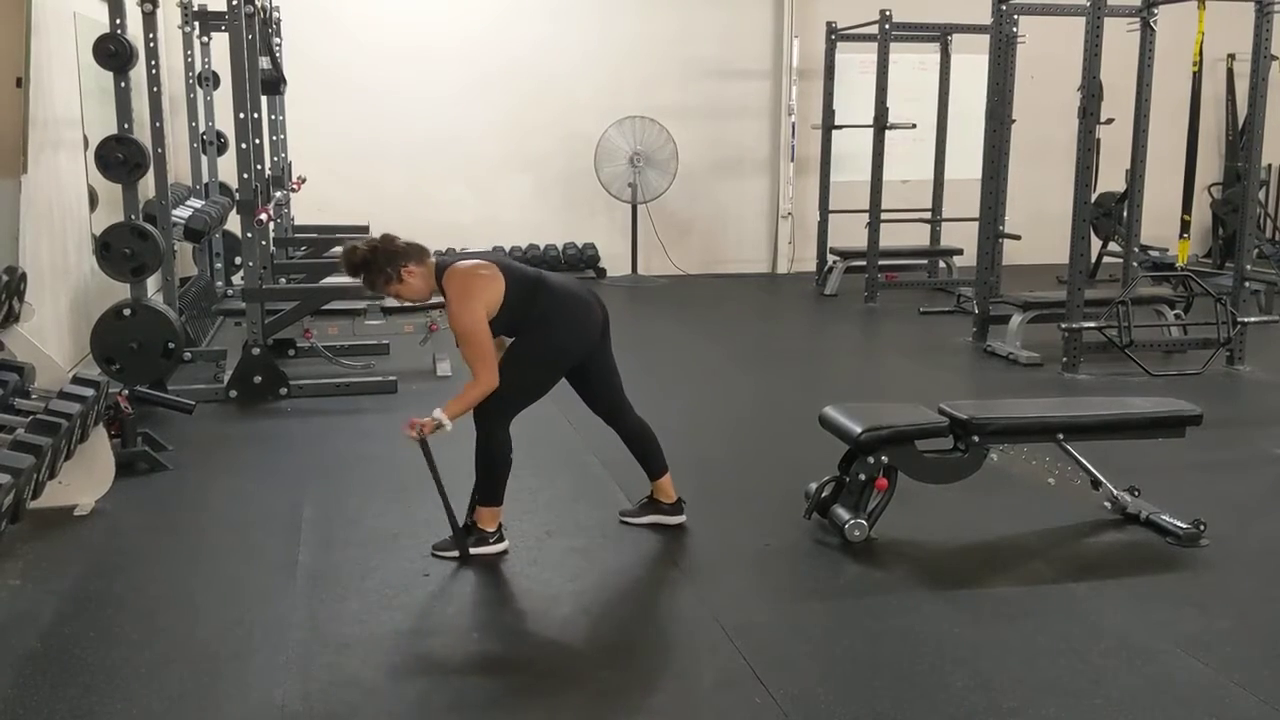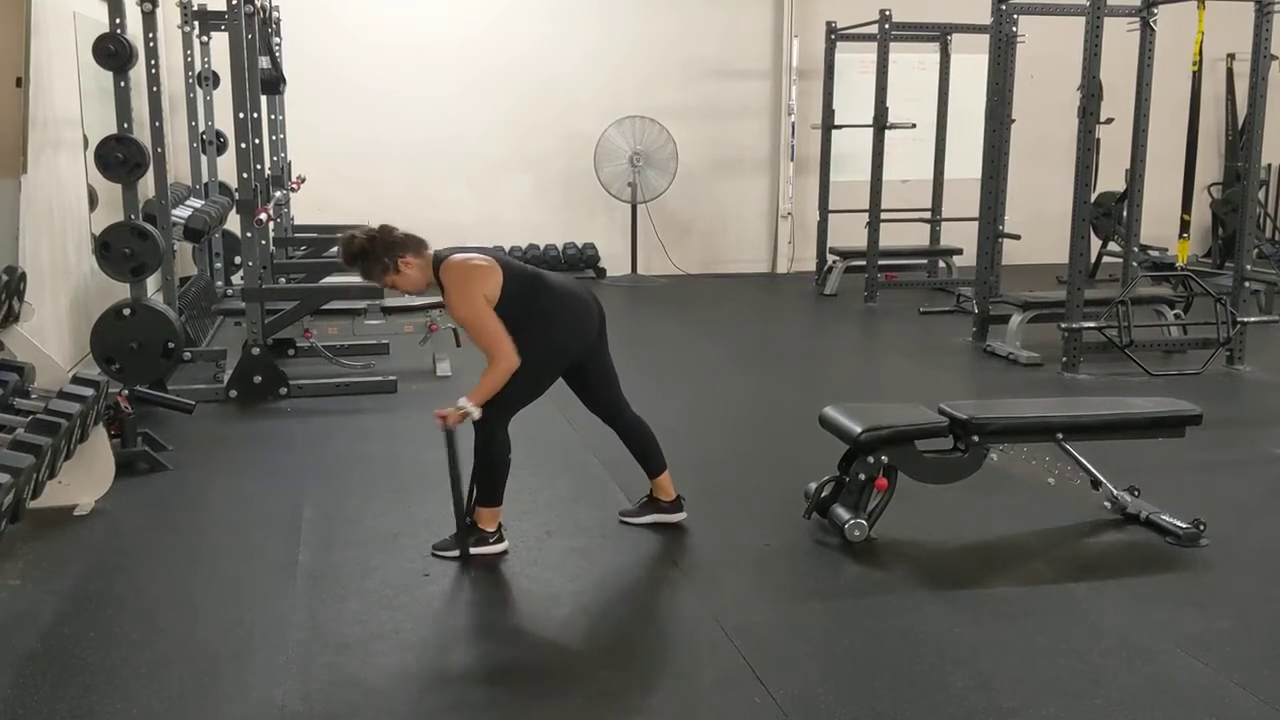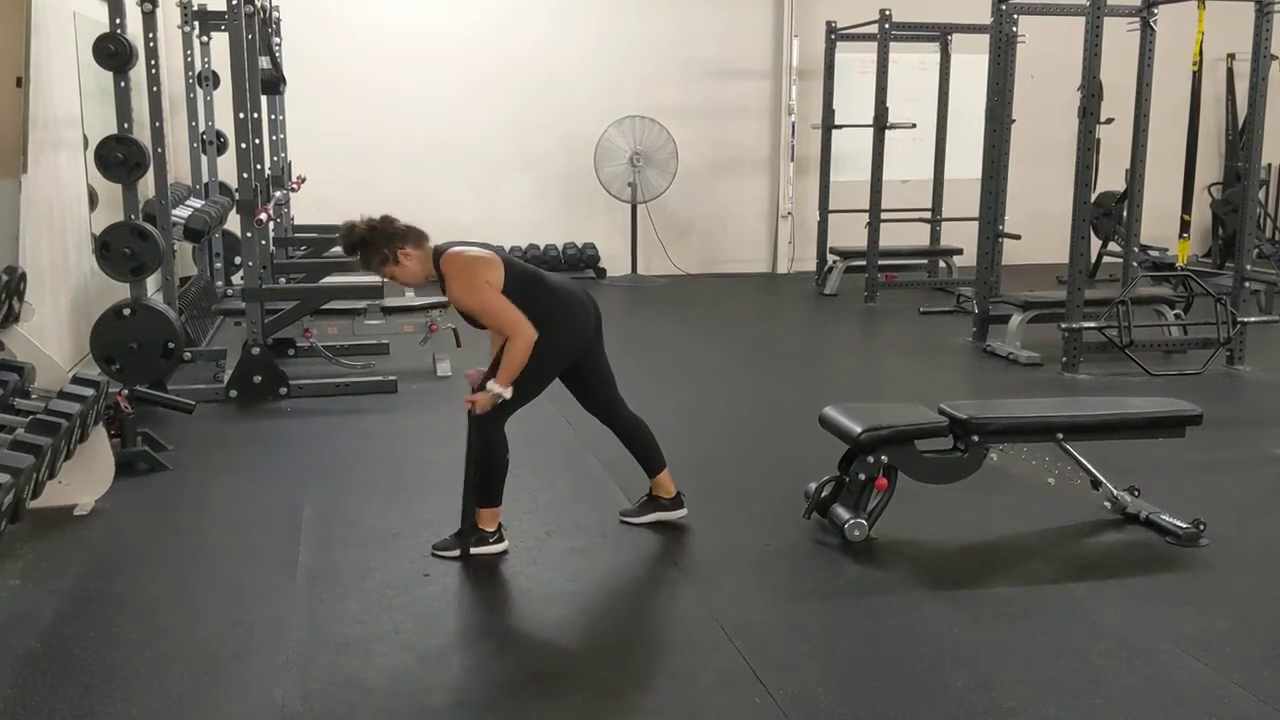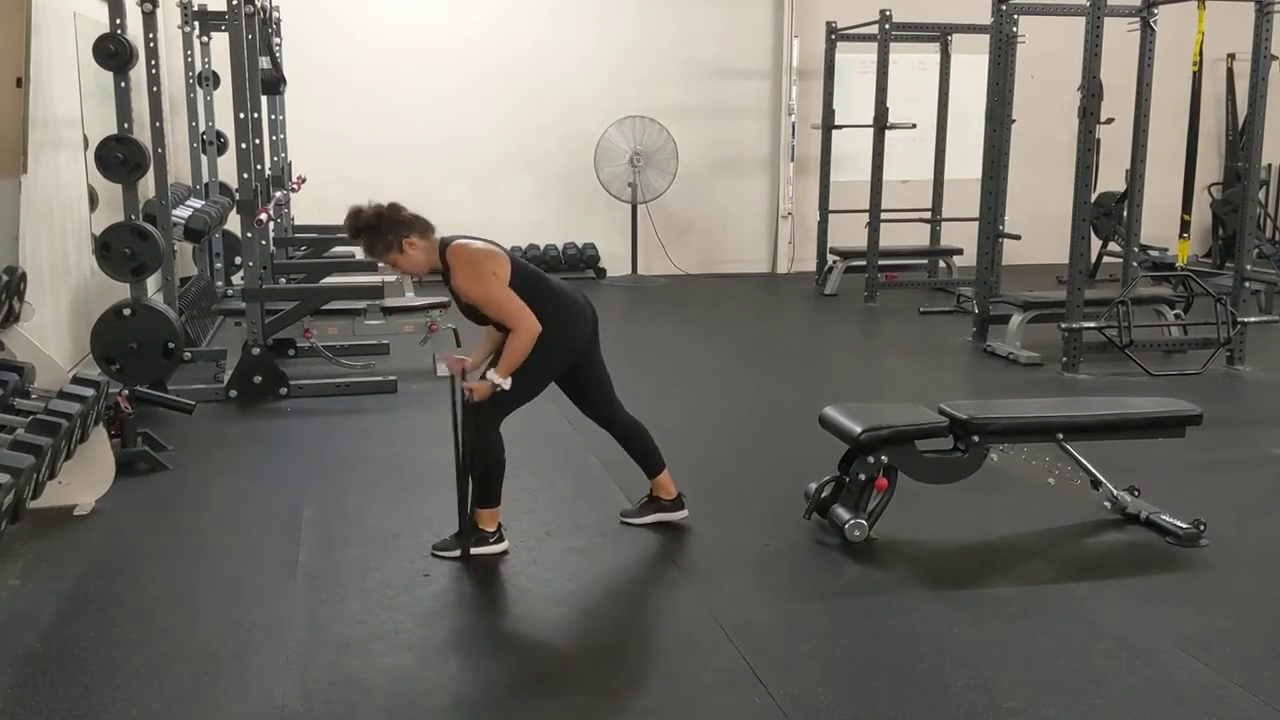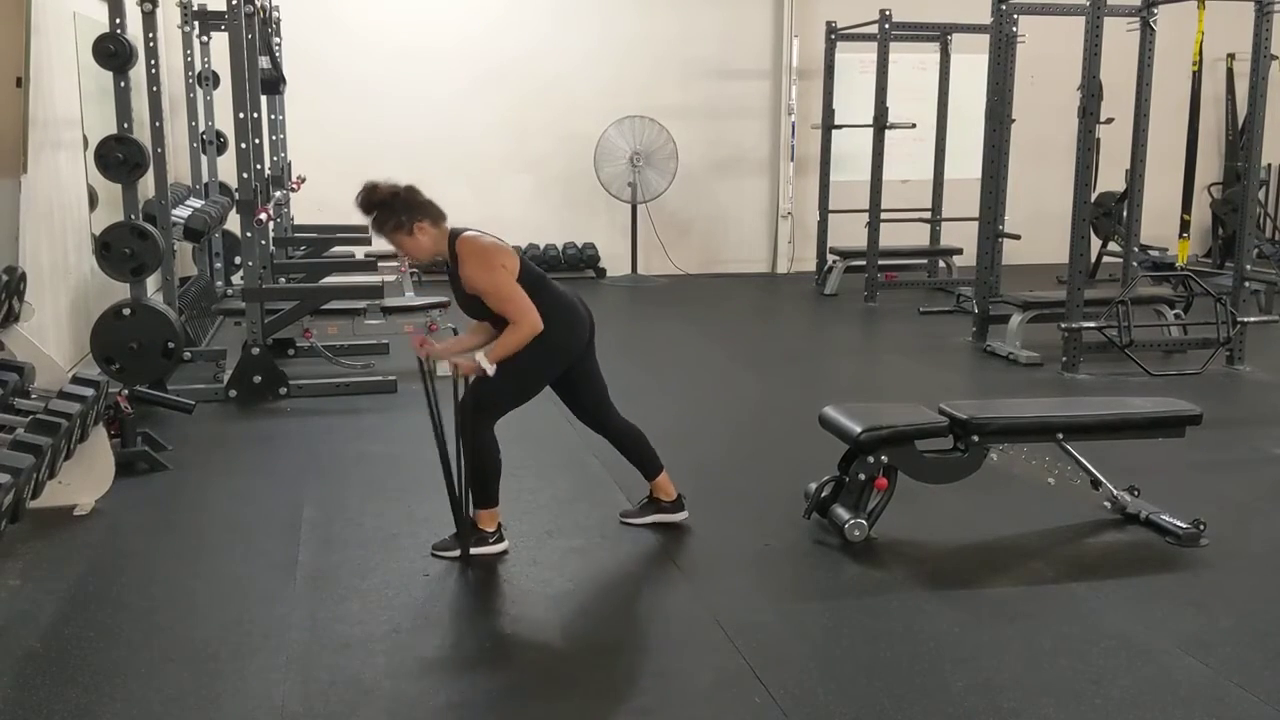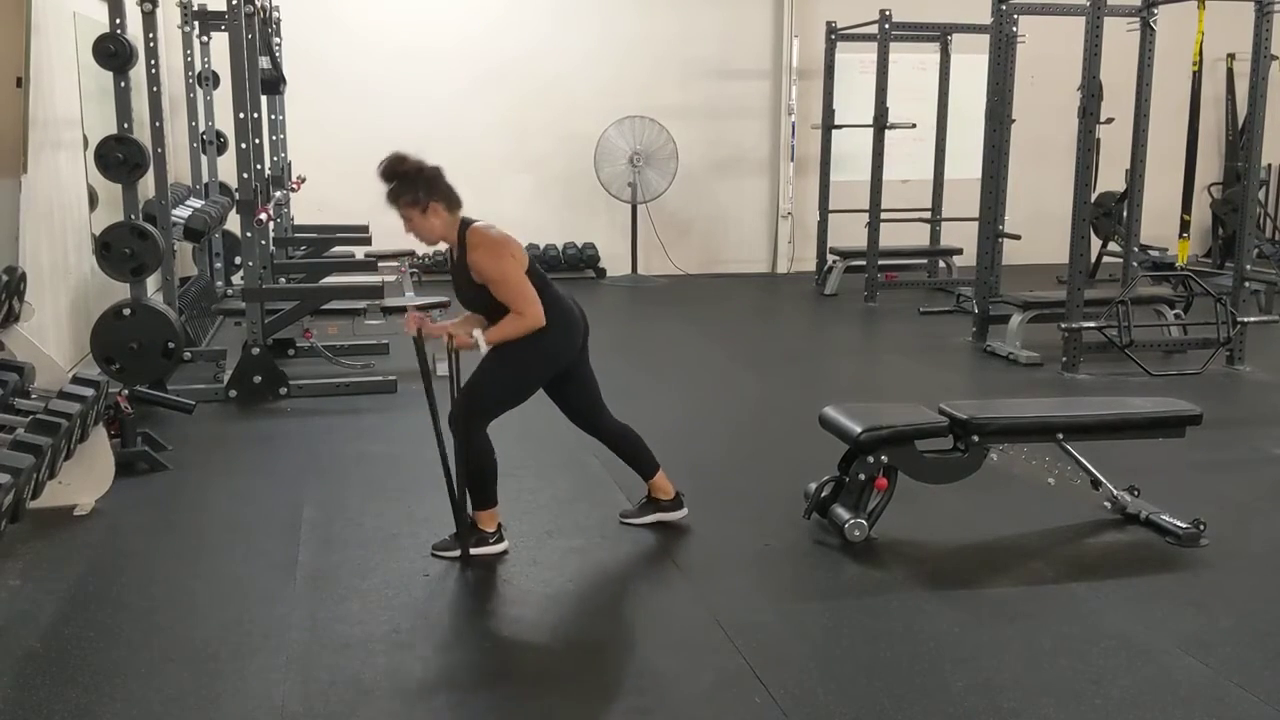
dt=0.1s
person 1, frame 1
left shoulder: (461, 296)
right shoulder: (454, 272)
left elbow: (486, 379)
right elbow: (494, 338)
left wrist: (438, 420)
left hip: (563, 327)
right hip: (584, 311)
left knee: (491, 415)
right knee: (615, 409)
left ankle: (487, 530)
right ankle: (667, 500)
person 1, frame 2
left shoulder: (458, 286)
right shoulder: (452, 265)
left elbow: (507, 358)
left wrist: (467, 407)
right wrist: (489, 386)
left hip: (561, 326)
right hip: (579, 309)
left knee: (489, 417)
right knee: (612, 407)
left ankle: (486, 531)
right ankle: (666, 498)
person 1, frame 3
left shoulder: (460, 278)
right shoulder: (453, 259)
left elbow: (524, 334)
left wrist: (495, 389)
right wrist: (492, 376)
left hip: (560, 326)
right hip: (577, 311)
left knee: (487, 415)
right knee: (609, 407)
left ankle: (487, 531)
right ankle: (666, 495)
person 1, frame 4
left shoulder: (464, 269)
right shoulder: (455, 255)
left elbow: (526, 327)
left wrist: (493, 379)
right wrist: (475, 363)
left hip: (559, 330)
right hip: (573, 316)
left knee: (481, 416)
right knee: (607, 409)
left ankle: (487, 531)
right ankle: (667, 497)
person 1, frame 5
left shoulder: (473, 260)
right shoulder: (460, 249)
left elbow: (529, 322)
right elbow: (496, 322)
left wrist: (481, 361)
right wrist: (447, 348)
left hip: (557, 333)
right hip: (572, 324)
left knee: (475, 415)
right knee: (600, 415)
left ankle: (487, 531)
right ankle: (667, 497)
person 1, frame 6
left shoulder: (482, 248)
right shoulder: (464, 242)
left elbow: (530, 316)
right elbow: (491, 314)
left wrist: (474, 338)
right wrist: (436, 326)
left hip: (547, 337)
right hip: (564, 328)
left knee: (466, 419)
right knee: (594, 417)
left ankle: (488, 532)
right ankle: (665, 495)
